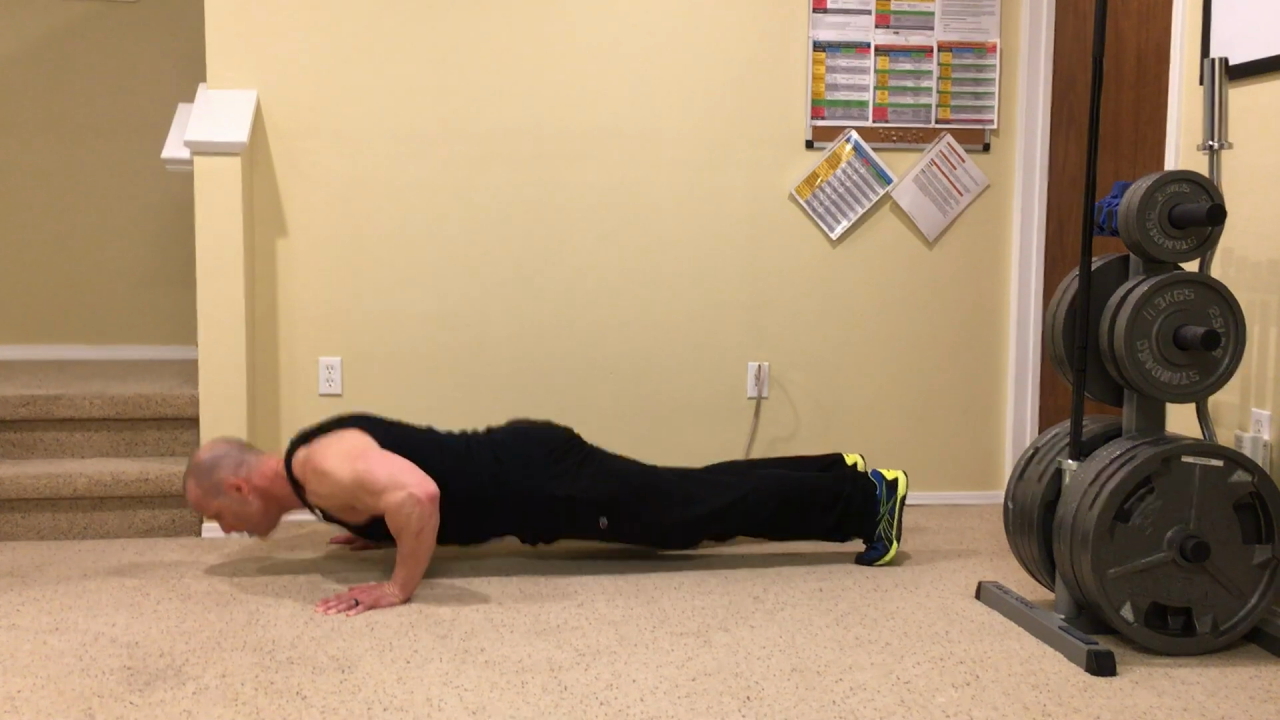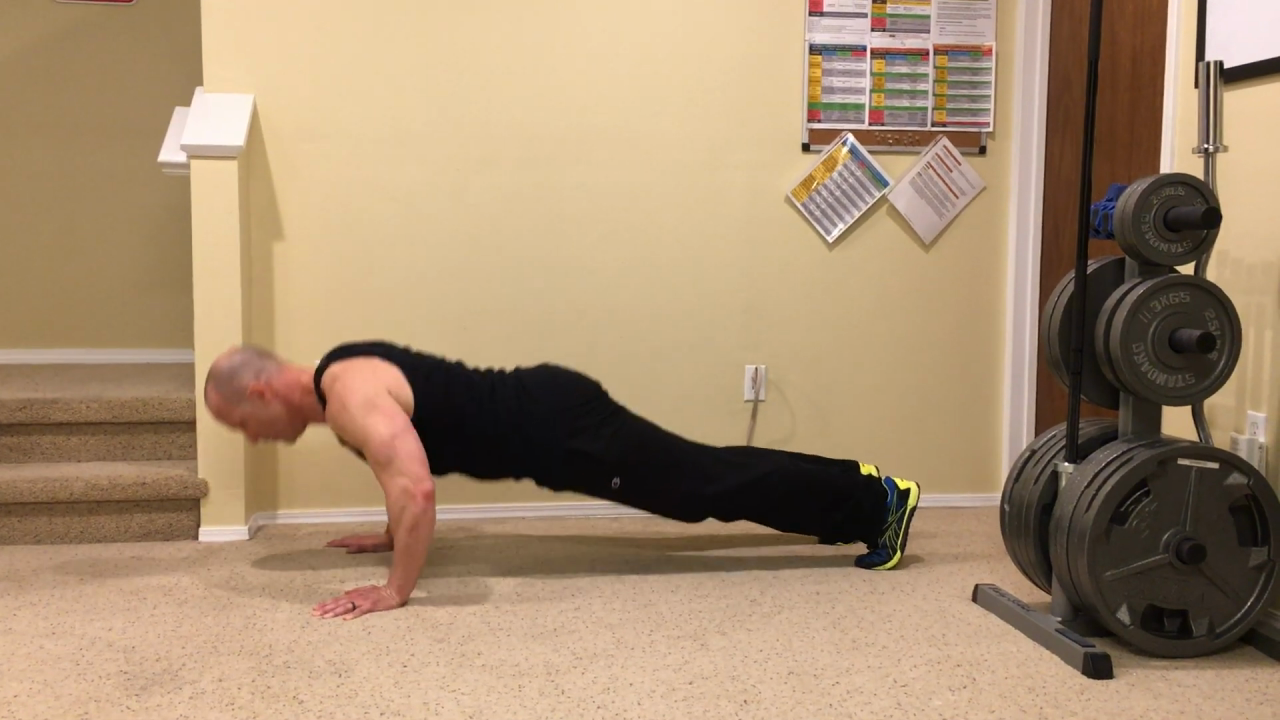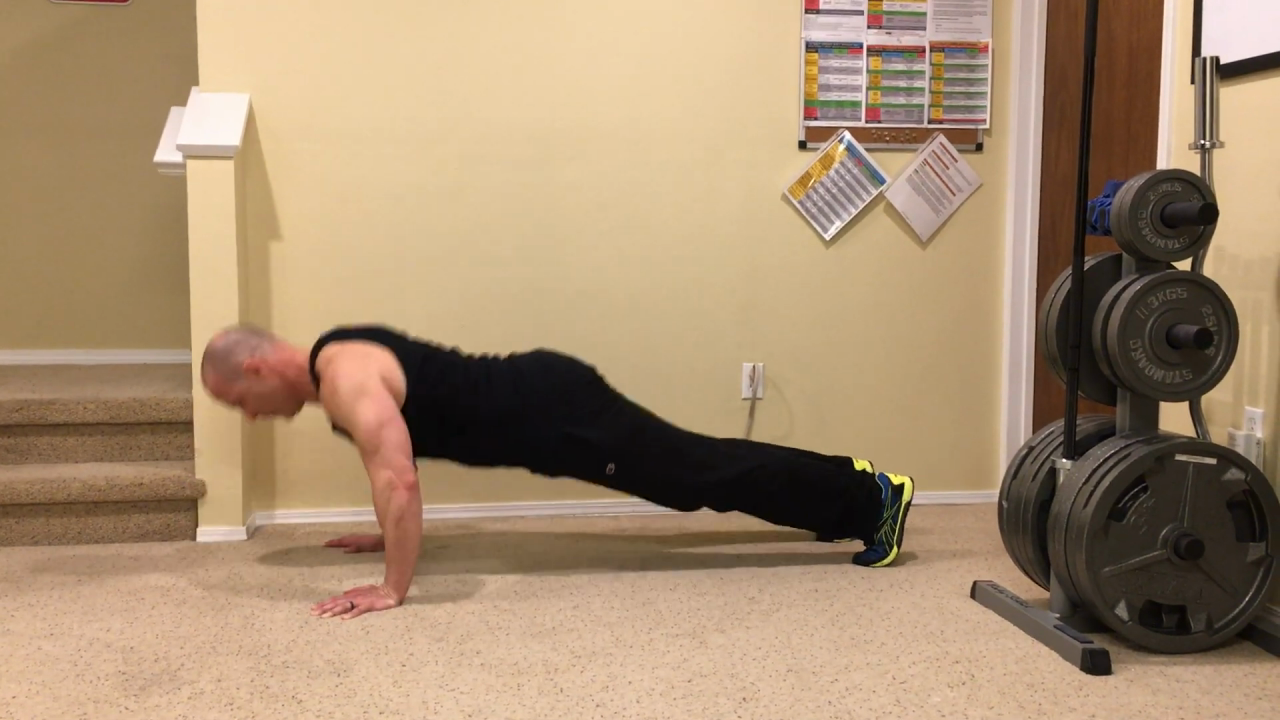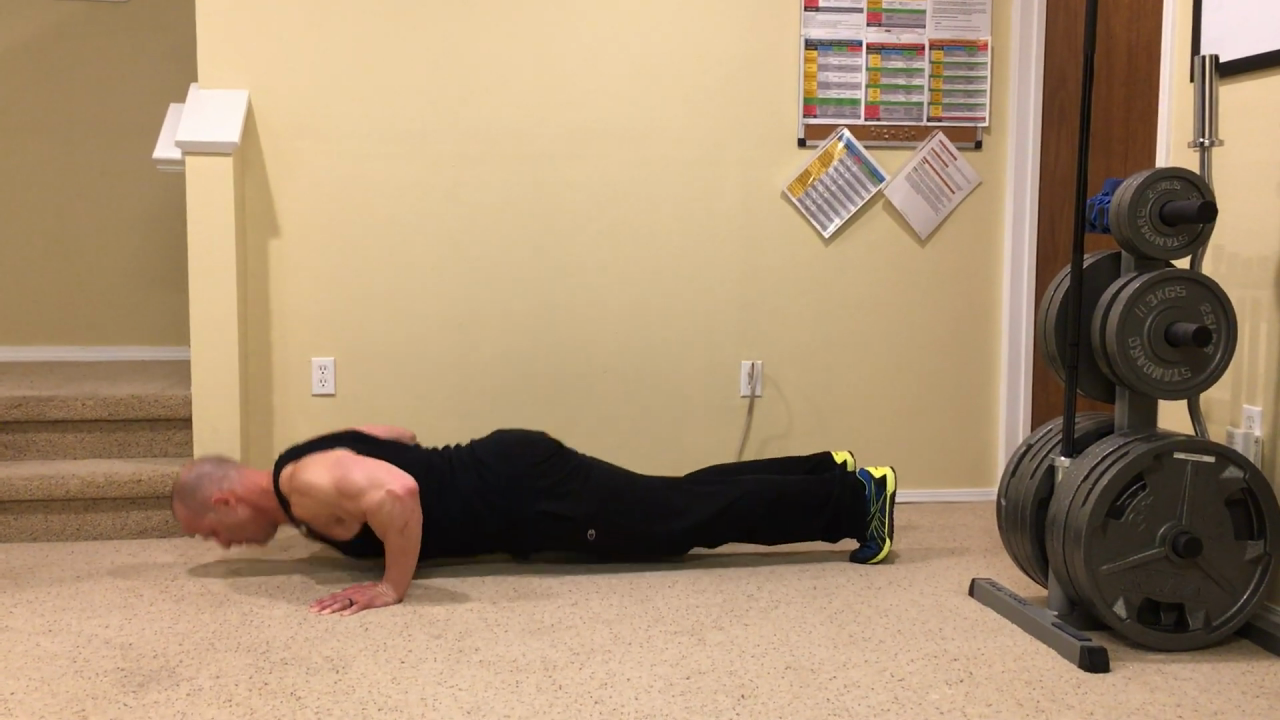
dt=1s
person 1, frame 1
left shoulder: (320, 471)
right shoulder: (321, 453)
left elbow: (420, 495)
left wrist: (398, 588)
right wrist: (383, 530)
left hip: (538, 483)
right hip: (520, 460)
left knee: (705, 508)
right knee: (696, 493)
left ankle: (866, 497)
right ankle: (842, 475)
person 1, frame 2
left shoulder: (348, 394)
right shoulder: (344, 376)
left elbow: (415, 488)
right elbow: (410, 471)
left wrist: (396, 590)
right wrist: (395, 533)
left hip: (560, 431)
right hip: (544, 415)
left knee: (716, 488)
right knee: (713, 476)
left ankle: (876, 503)
right ankle: (858, 488)
person 1, frame 3
left shoulder: (341, 376)
right shoulder: (336, 359)
left elbow: (397, 480)
right elbow: (400, 460)
left wrist: (393, 588)
right wrist: (388, 533)
left hip: (555, 415)
right hip: (539, 397)
left knee: (713, 478)
right knee: (707, 467)
left ankle: (869, 498)
right ankle: (853, 482)
person 1, frame 4
left shoulder: (303, 490)
right shoulder: (306, 467)
left elbow: (398, 489)
left wrist: (392, 586)
right wrist: (364, 530)
left hip: (522, 495)
right hip: (507, 469)
left knee: (691, 516)
right knee: (684, 499)
left ankle: (855, 497)
right ankle: (833, 475)
